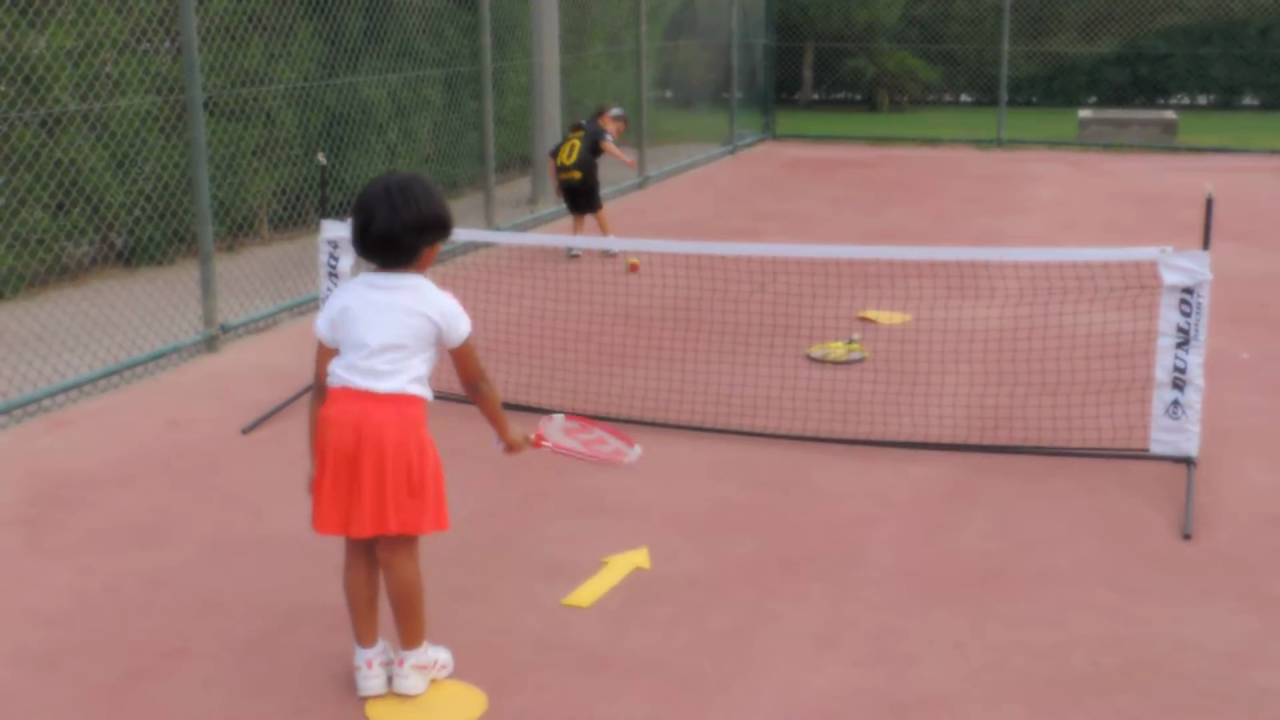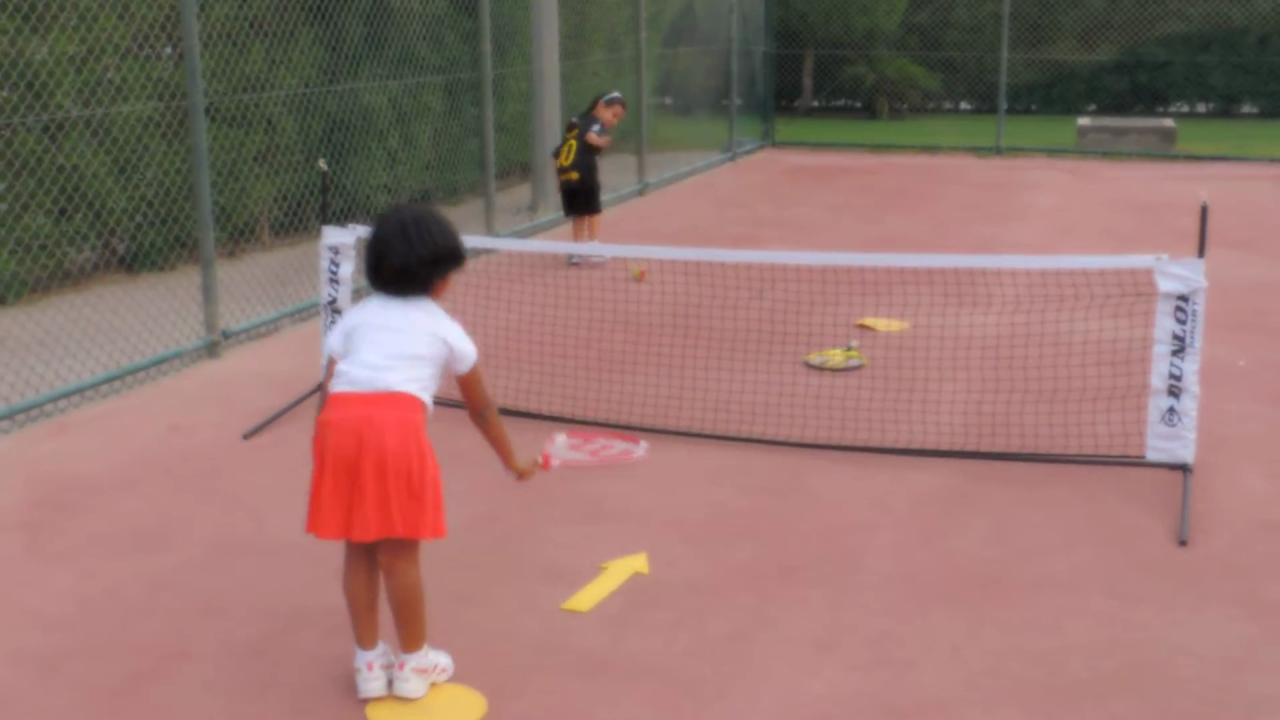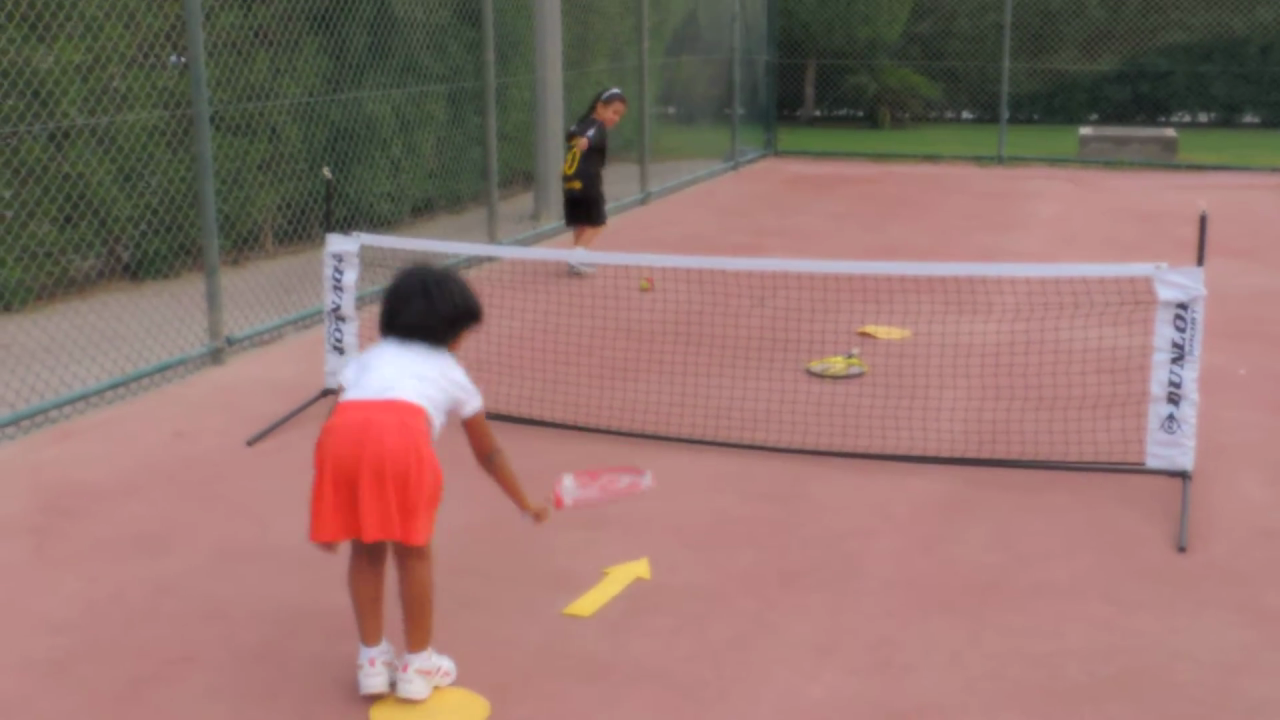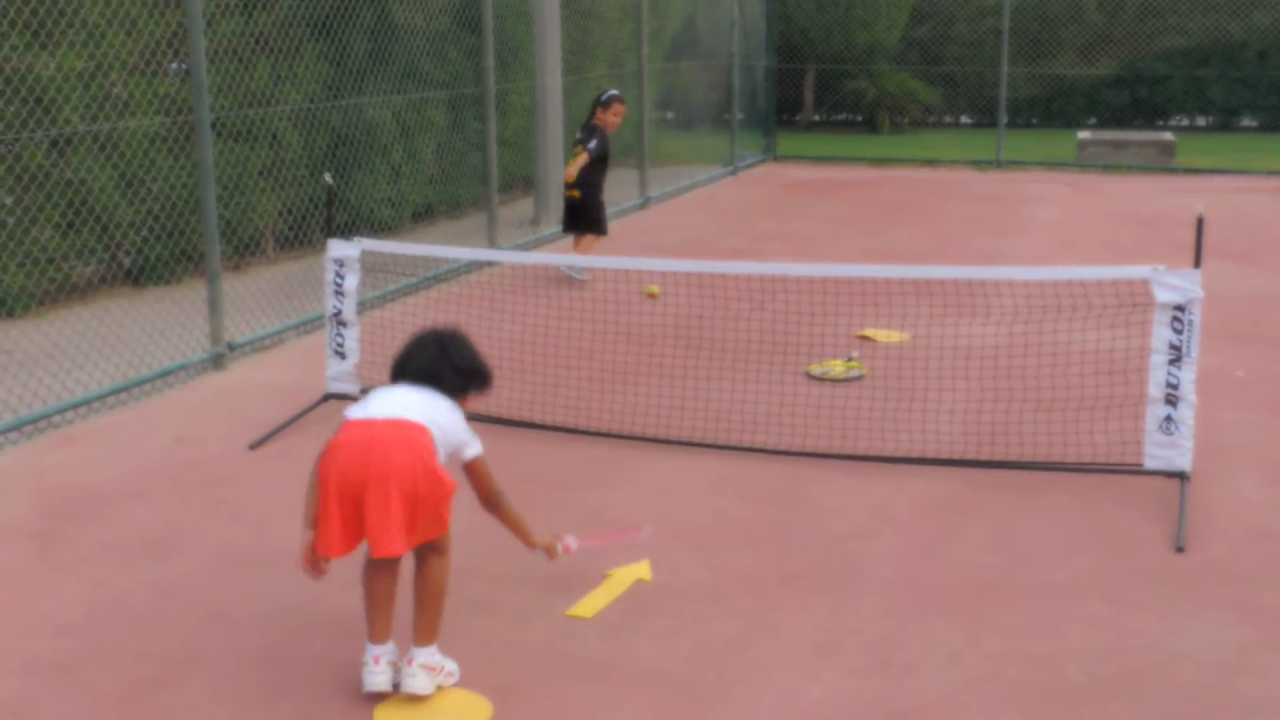
dt=0.1s
person 1, frame 1
left shoulder: (343, 298)
right shoulder: (438, 304)
left elbow: (320, 386)
right elbow: (475, 381)
left wrist: (316, 457)
right wrist: (506, 430)
left hip: (342, 421)
right hip: (396, 424)
left knee: (359, 545)
right knee: (397, 547)
left ankle: (368, 660)
right ankle: (413, 659)
person 1, frame 2
left shoulder: (356, 315)
right shoulder: (445, 327)
right elbow: (481, 408)
left wrist: (325, 489)
right wrist: (513, 461)
left hip: (342, 422)
right hip: (396, 428)
left knee: (359, 547)
right knee: (400, 551)
left ankle: (371, 662)
right ankle: (415, 663)
person 1, frame 3
left shoulder: (372, 357)
right shoulder: (451, 373)
right elbow: (488, 454)
left wrist: (332, 514)
right wrist: (524, 502)
left hip: (342, 435)
right hip: (401, 437)
left knee: (366, 546)
right knee: (411, 550)
left ankle: (372, 661)
right ankle: (417, 665)
person 1, frame 4
left shoulder: (374, 398)
right shoulder: (453, 420)
left elbow: (325, 461)
right elbow: (493, 499)
left wrist: (313, 532)
right wrist: (537, 542)
left hip: (348, 454)
right hip: (408, 452)
left knee: (382, 551)
right knee: (433, 548)
left ankle: (378, 656)
right ankle: (423, 659)
person 2, frame 1
left shoulder: (573, 134)
right shoulder: (598, 131)
left elbow: (552, 156)
right elbow: (607, 145)
left wrist: (558, 183)
right wrist: (625, 159)
left hip: (564, 176)
right hip: (582, 175)
left knee: (578, 212)
right knee: (596, 209)
left ankle: (575, 244)
person 2, frame 2
left shoulder: (576, 124)
right shoulder: (595, 123)
left elbow: (556, 155)
right elbow: (591, 135)
left wrist: (559, 179)
right wrist: (599, 141)
left hip: (565, 177)
right hip: (583, 176)
left knee: (578, 215)
right knee: (592, 211)
left ankle: (576, 253)
person 2, frame 3
left shoulder: (578, 128)
right shoulder: (595, 126)
right elbow: (585, 139)
right wrist: (582, 143)
left hip: (571, 185)
right hip: (588, 185)
left knee: (580, 225)
right knee: (595, 223)
left ankle: (577, 260)
person 2, frame 4
left shoulder: (584, 132)
right shoulder: (598, 134)
right elbow: (586, 154)
right wrist: (574, 168)
left hip: (572, 191)
right hip: (587, 192)
left knee: (581, 231)
right knee: (596, 230)
left ankle: (574, 262)
right ankle: (573, 262)
